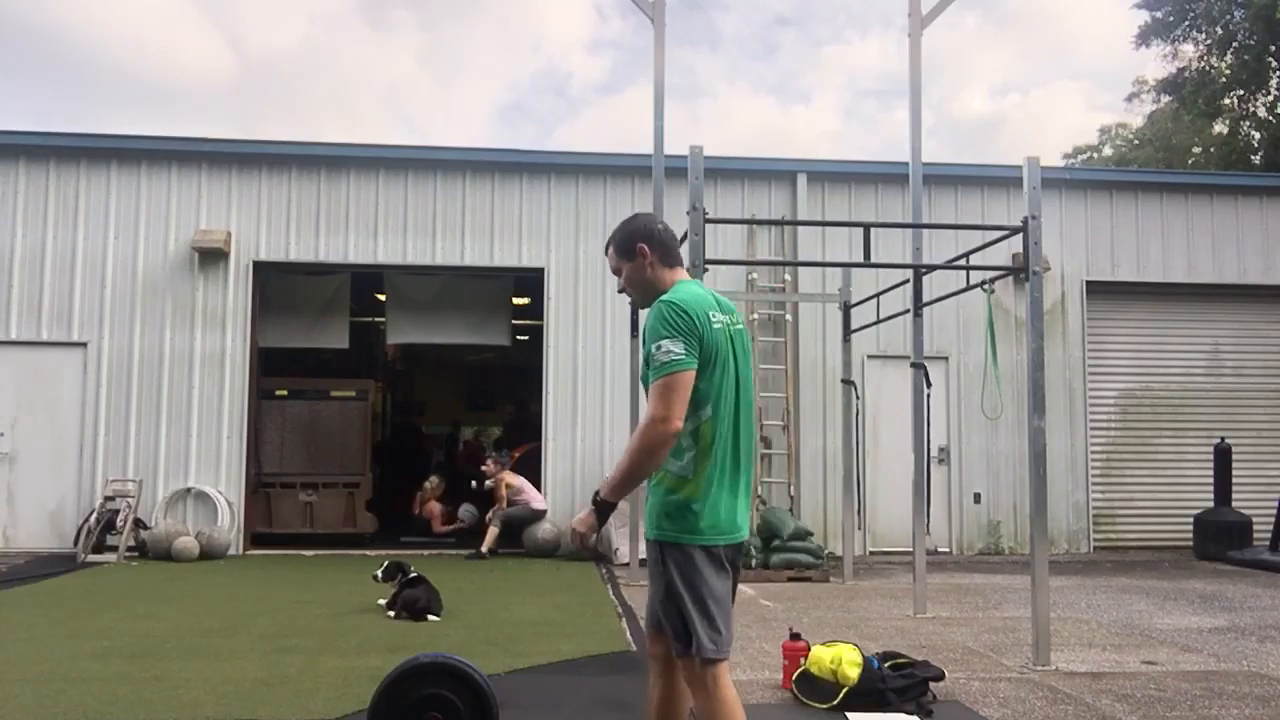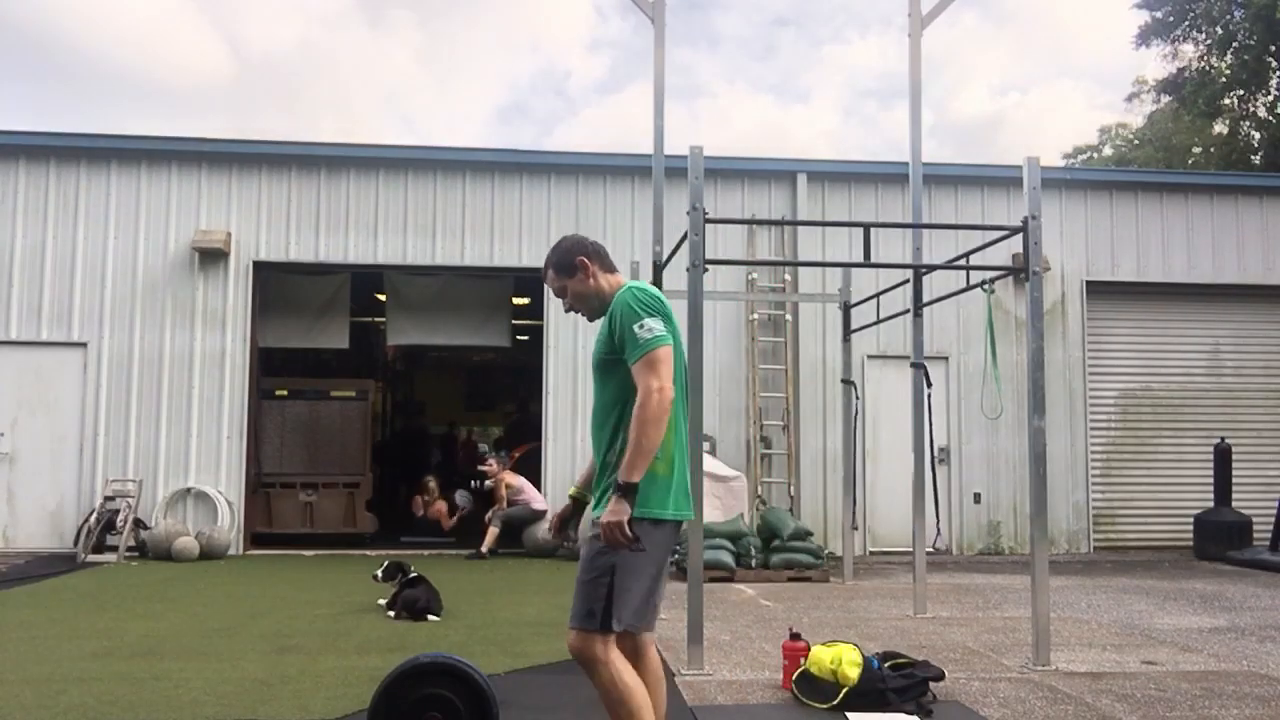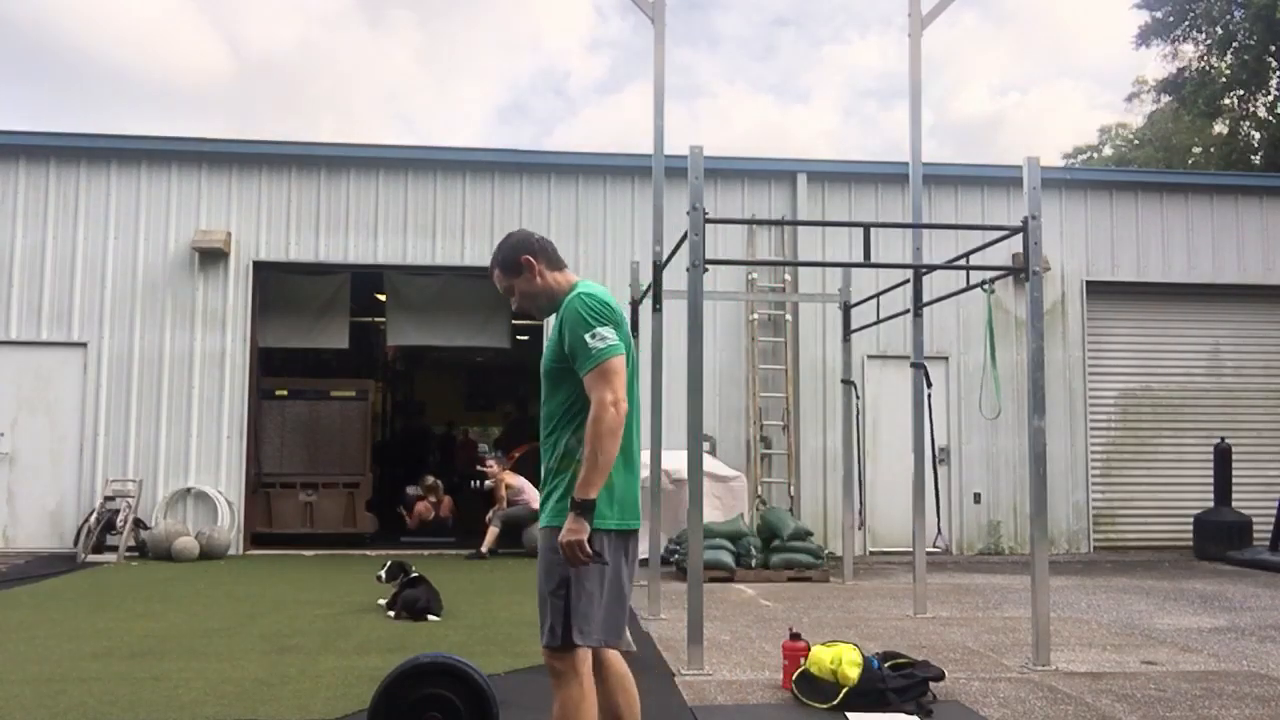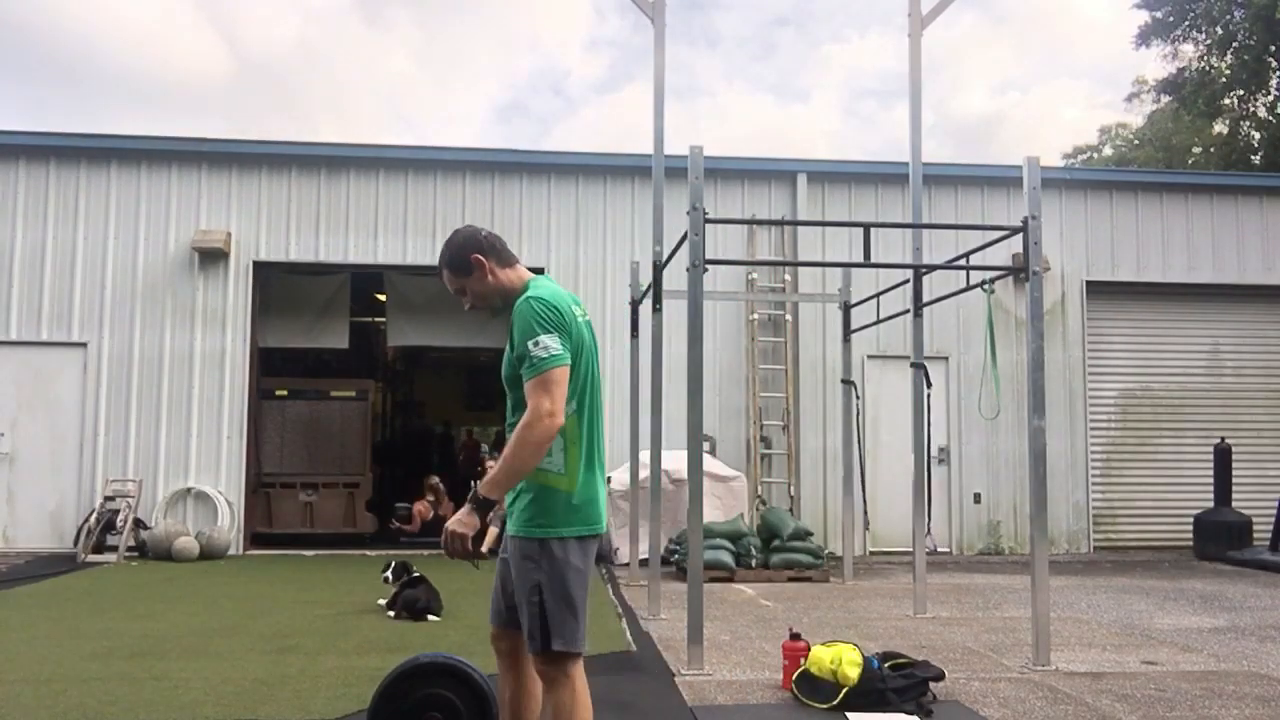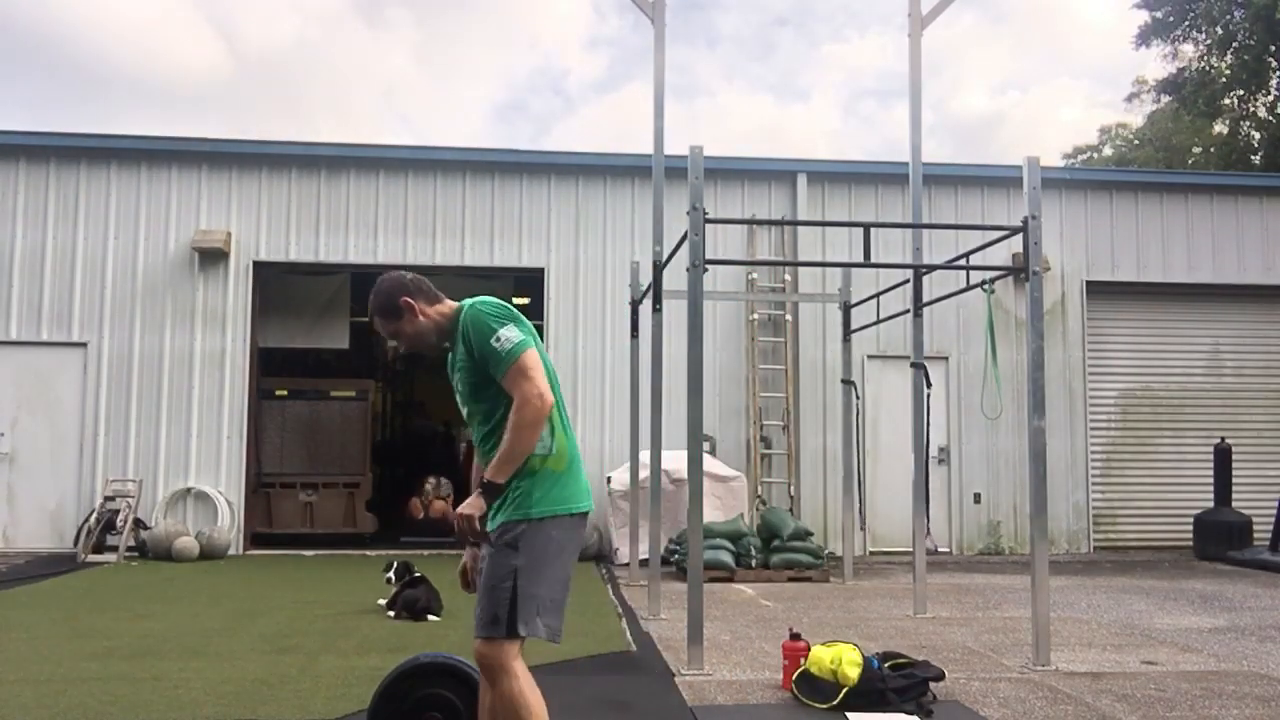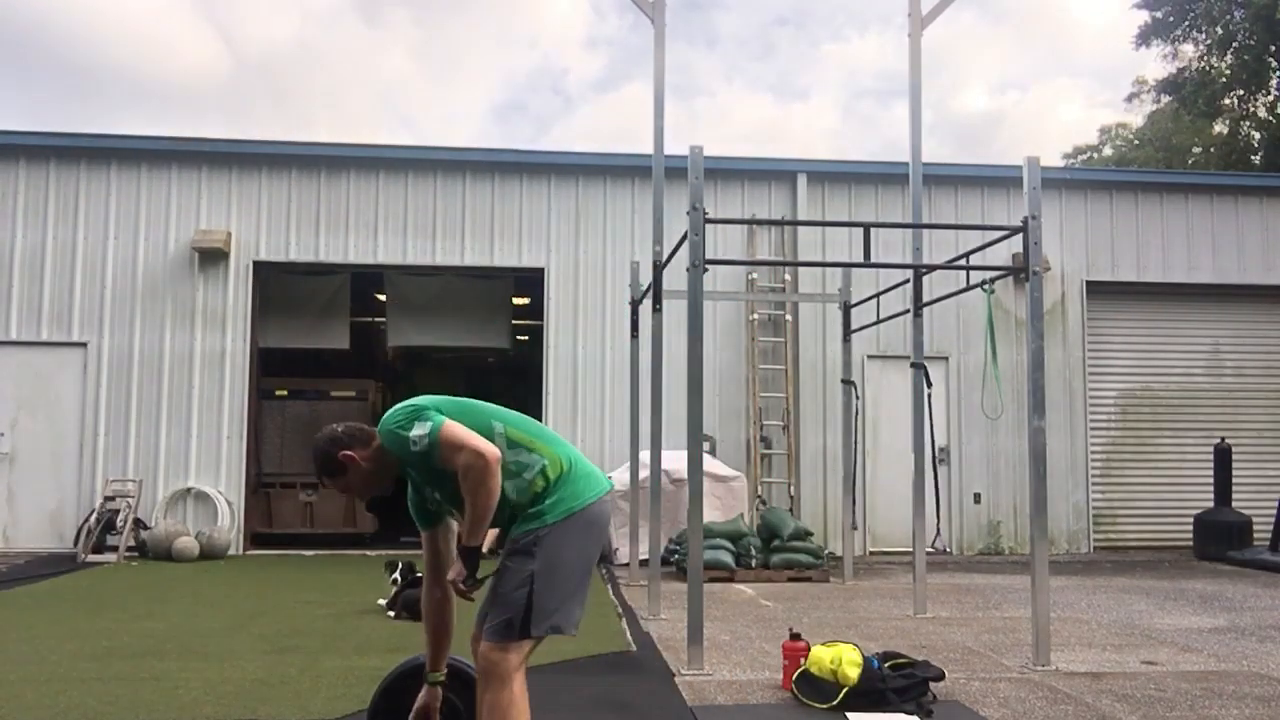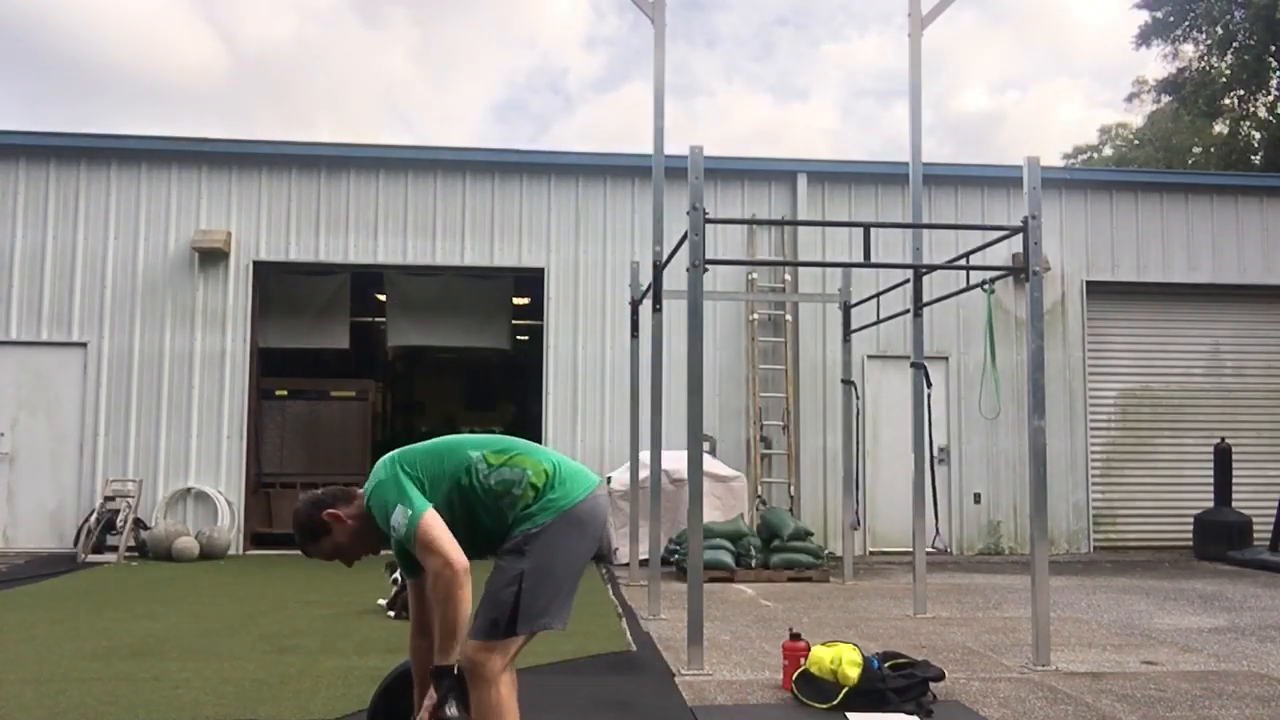
dt=0.4s
person 1, frame 1
left shoulder: (671, 312)
right shoulder: (721, 309)
left elbow: (665, 423)
left wrist: (601, 505)
left hip: (689, 518)
right hip: (718, 509)
left knee: (703, 666)
right knee: (662, 644)
person 1, frame 2
left shoulder: (633, 302)
right shoulder: (622, 314)
left elbow: (656, 395)
left wrist: (622, 494)
right wrist: (578, 499)
left hip: (639, 505)
right hip: (642, 503)
left knee: (591, 641)
right knee: (631, 637)
person 1, frame 3
left shoulder: (582, 306)
right shoulder: (586, 308)
left elbow: (610, 407)
left wrist: (580, 509)
right wrist: (570, 506)
left hip: (588, 511)
right hip: (592, 509)
left knee: (568, 656)
right knee: (598, 648)
person 1, frame 4
left shoulder: (536, 307)
right shoulder: (547, 303)
left elbow: (546, 417)
left wrist: (477, 505)
left hip: (553, 515)
right hip: (535, 511)
left knee: (556, 661)
right knee: (509, 643)
person 1, frame 5
left shoulder: (481, 318)
right shoulder: (459, 354)
left elbow: (536, 397)
left wrist: (486, 492)
right wrist: (476, 543)
left hip: (543, 502)
right hip: (521, 501)
left knee: (498, 652)
right knee: (494, 650)
person 1, frame 6
left shoulder: (397, 429)
right shoulder: (420, 482)
left elbow: (482, 458)
right elbow: (437, 583)
left wrist: (468, 554)
right wrist: (434, 681)
left hip: (567, 505)
right hip: (563, 507)
left knee: (499, 659)
right knee: (491, 649)
person 1, frame 7
left shoulder: (386, 490)
right shoulder: (407, 523)
left elbow: (452, 566)
right elbow: (424, 627)
left wrist: (444, 676)
left hip: (562, 506)
right hip: (576, 502)
left knee: (484, 659)
right knee: (494, 651)
